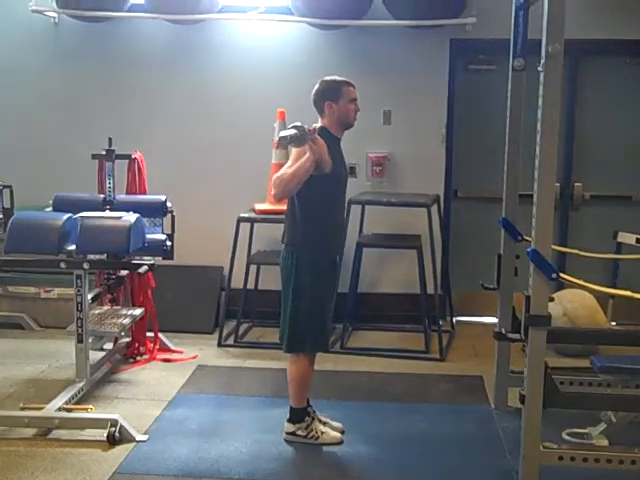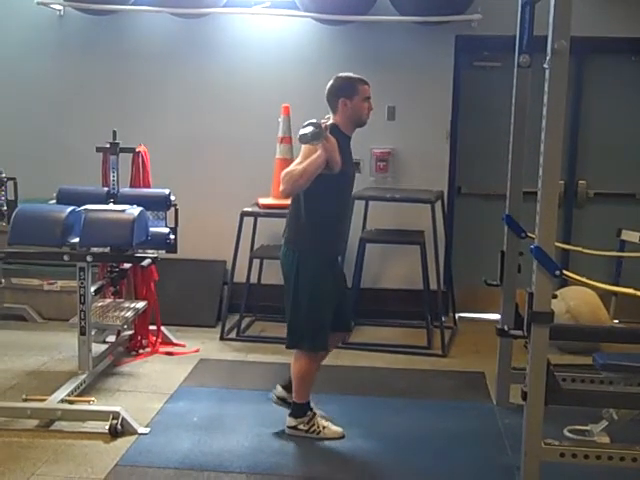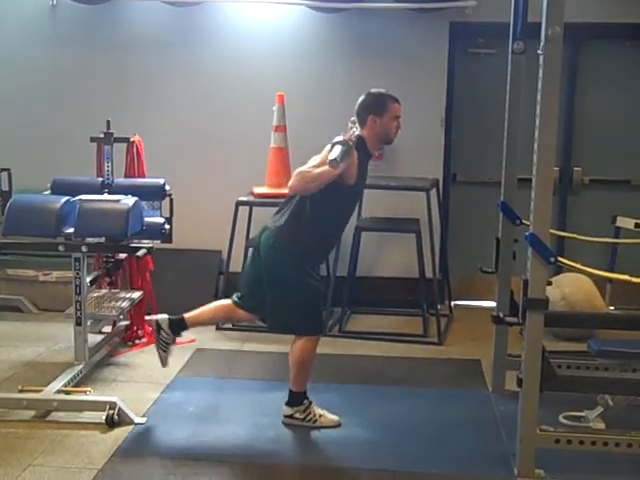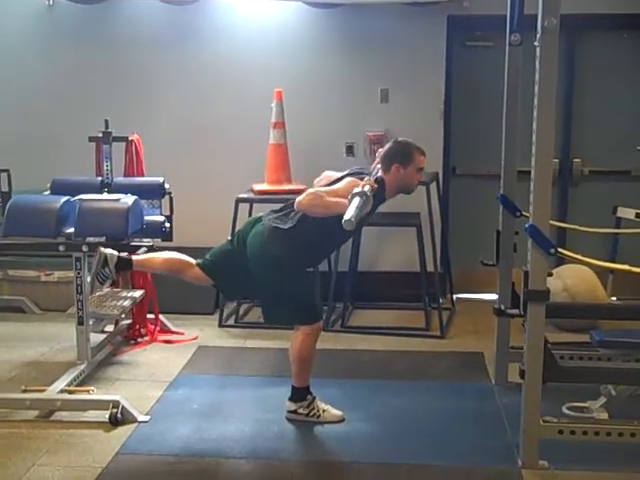
dt=1s
person 1, frame 1
left shoulder: (333, 144)
right shoulder: (316, 143)
right elbow: (279, 189)
right wrist: (310, 156)
left hip: (321, 254)
right hip: (305, 256)
left knee: (312, 340)
right knee: (303, 343)
left ankle: (304, 411)
right ankle: (297, 422)
person 1, frame 2
left shoulder: (341, 140)
right shoulder: (325, 141)
right elbow: (288, 186)
right wrist: (322, 153)
left hip: (322, 252)
right hip: (306, 253)
left knee: (335, 329)
right knee: (310, 338)
left ankle: (292, 388)
right ankle: (300, 416)
person 1, frame 3
left shoulder: (356, 153)
right shoulder: (350, 155)
left elbow: (316, 167)
right elbow: (296, 183)
right wrist: (338, 168)
left hip: (281, 242)
right hip: (290, 250)
left knee: (246, 309)
right knee: (309, 329)
left ankle: (171, 324)
right ankle: (297, 407)
person 1, frame 4
left shoulder: (366, 181)
right shoulder: (362, 188)
left elbow: (323, 180)
right elbow: (305, 201)
right wrist: (349, 206)
left hip: (263, 233)
right hip: (276, 251)
left knee: (196, 271)
right knee: (309, 323)
left ankle: (117, 262)
right ankle: (300, 403)
